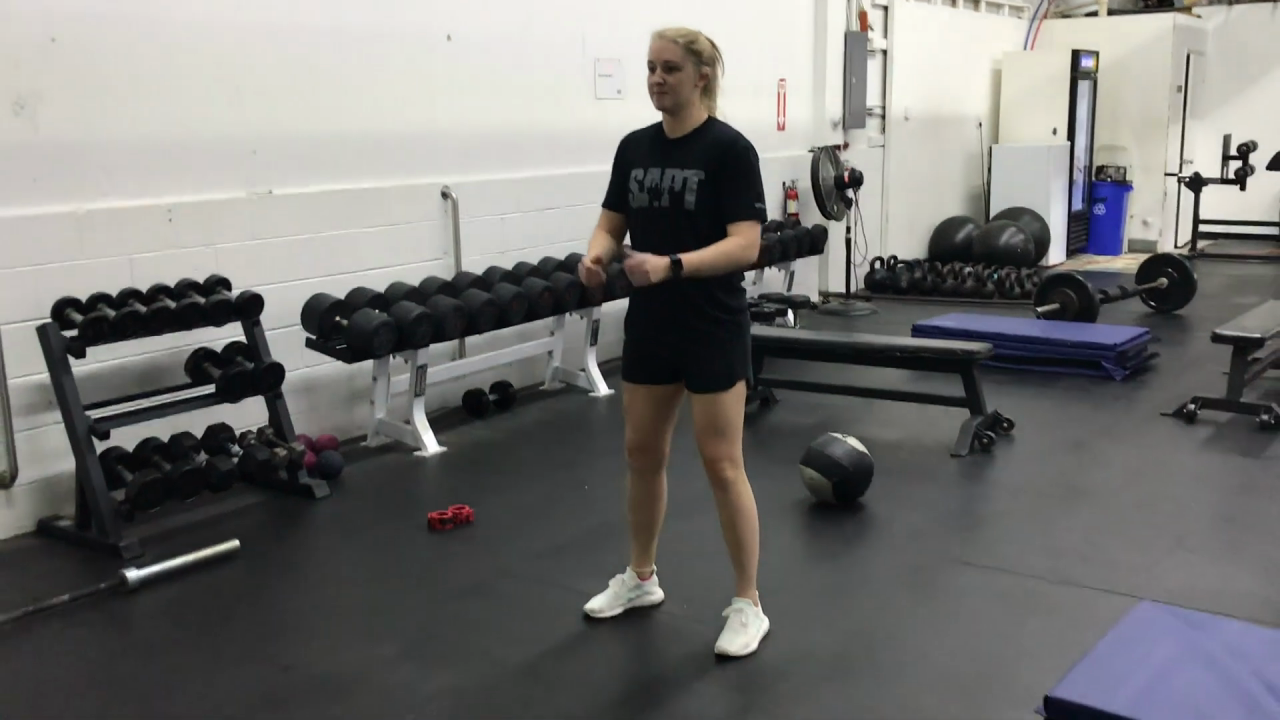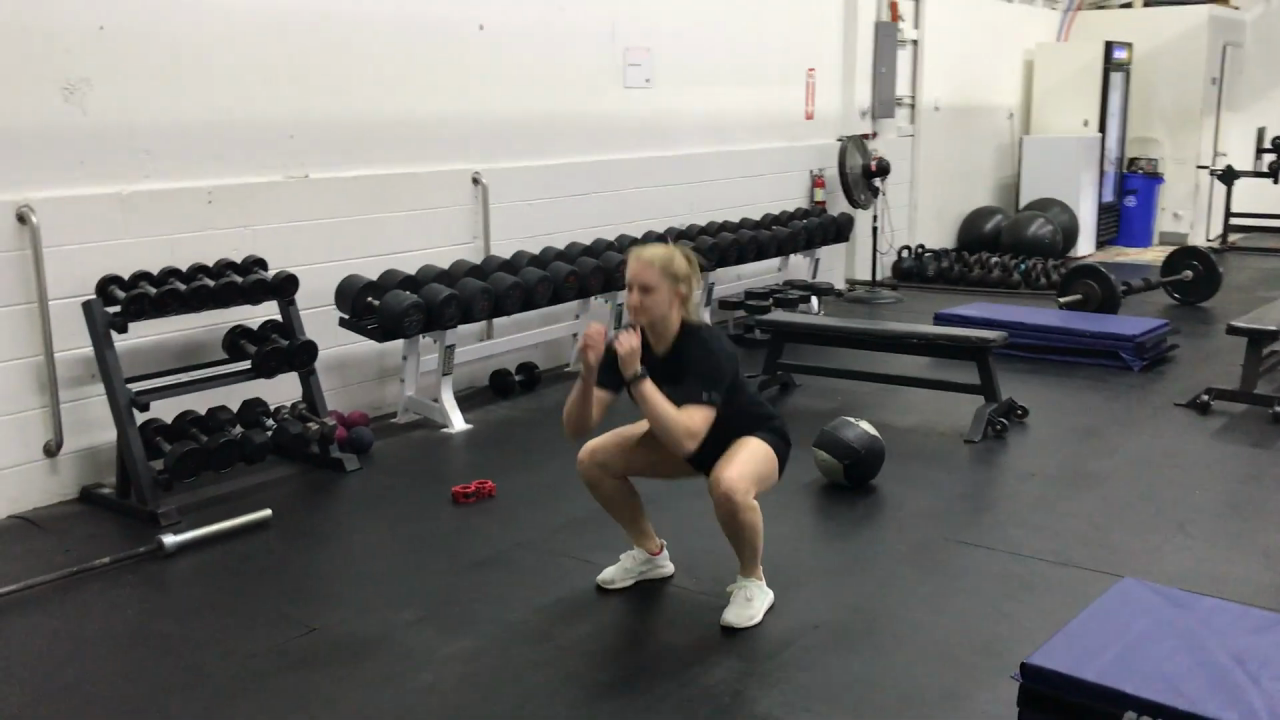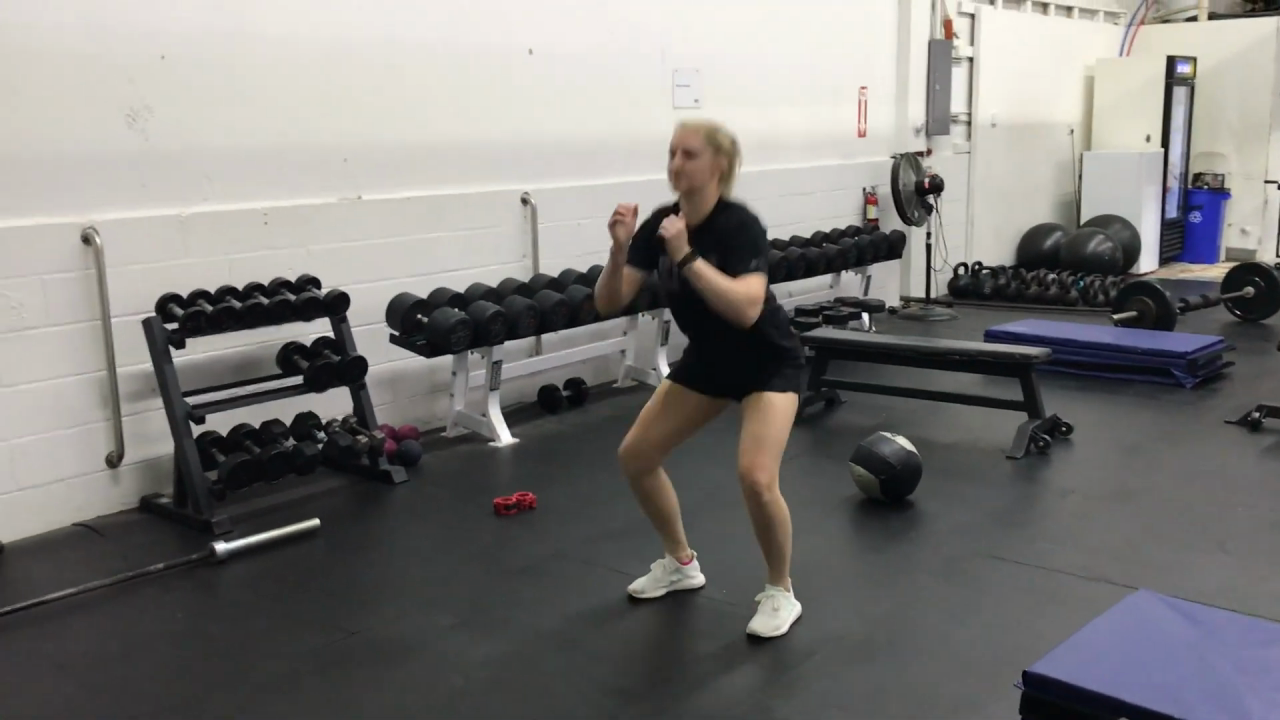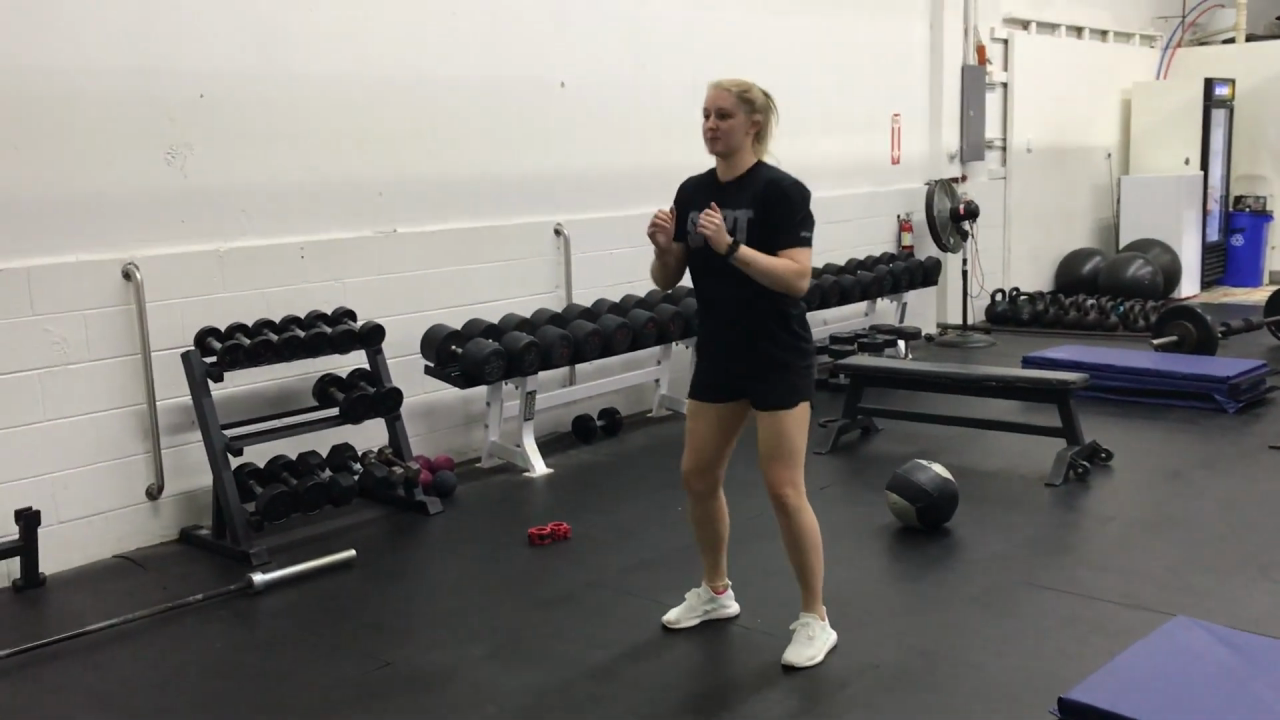
dt=0.7s
person 1, frame 1
left shoulder: (728, 148)
right shoulder: (633, 147)
left elbow: (746, 245)
right elbow: (610, 226)
left wrist: (671, 265)
right wrist: (595, 255)
left hip: (713, 329)
right hip: (648, 326)
left knee: (720, 463)
right knee: (642, 455)
left ankle: (748, 604)
right ankle: (640, 577)
person 1, frame 2
left shoulder: (708, 348)
right shoulder: (626, 345)
left elbow: (685, 439)
right elbow: (575, 428)
left wrist: (636, 375)
right wrist: (588, 372)
left hip: (756, 438)
left knee: (728, 486)
right knee: (593, 461)
left ankle: (751, 581)
right ankle: (650, 553)
person 1, frame 3
left shoulder: (741, 225)
right shoulder: (658, 224)
left elbow: (746, 309)
right elbow: (609, 304)
left wrist: (687, 255)
right wrist: (619, 250)
left hip: (769, 364)
right hip: (705, 360)
left knee: (755, 477)
right knee: (634, 457)
left ankle: (781, 592)
right ankle: (681, 563)
person 1, frame 4
left shoulder: (781, 190)
right shoulder: (693, 192)
left elbow: (797, 281)
right elbow: (665, 281)
left wrist: (729, 245)
right wrist: (662, 246)
left hip: (779, 363)
right hip: (717, 360)
left knee: (783, 490)
right knee: (698, 477)
left ankle: (816, 620)
right ankle: (715, 593)
